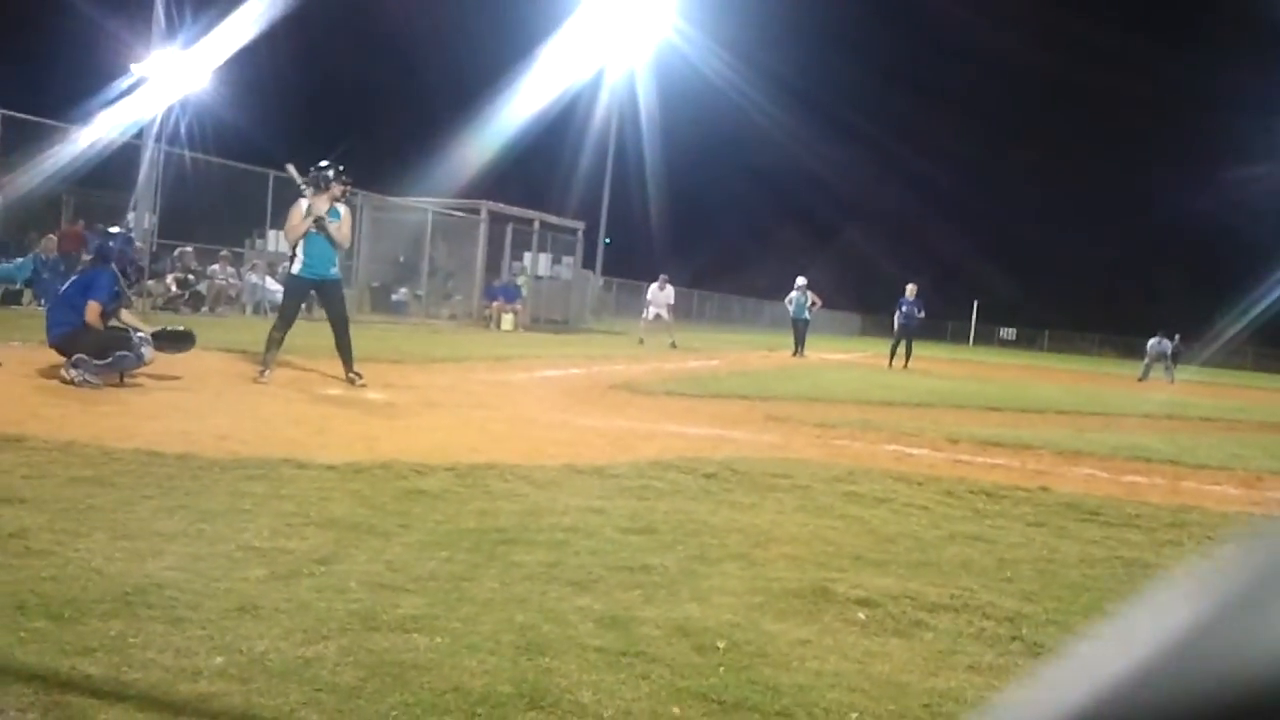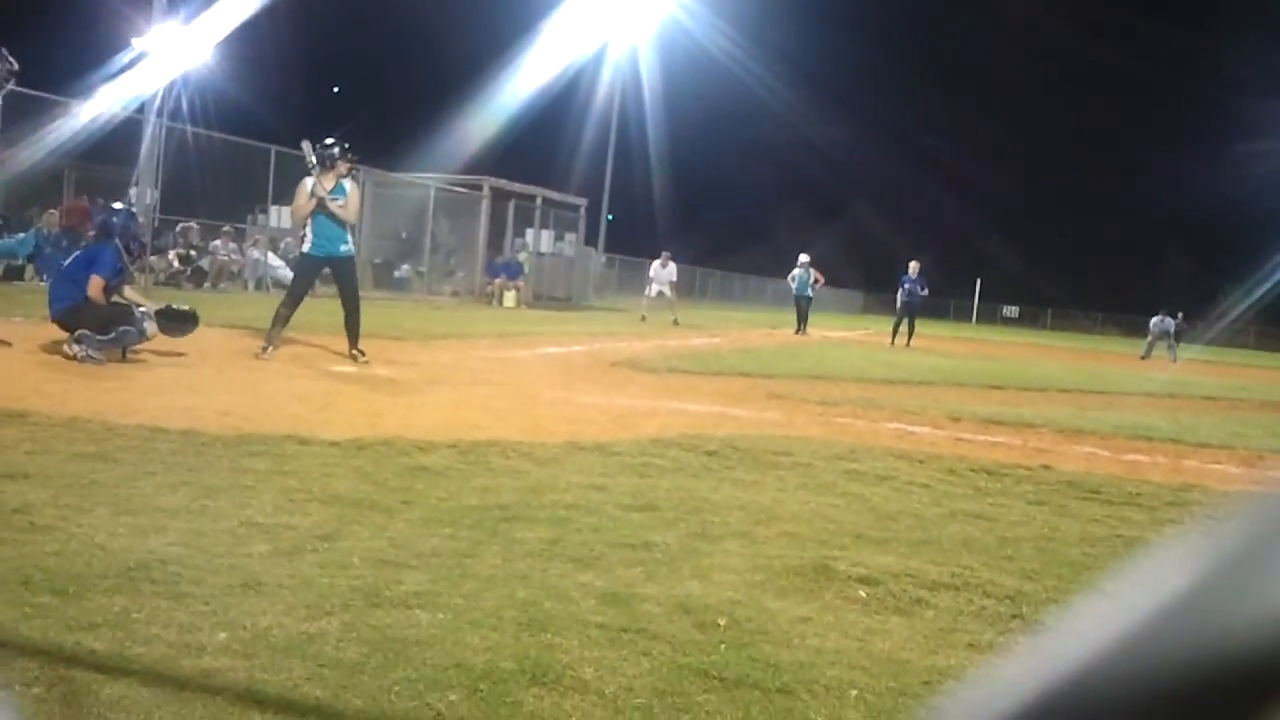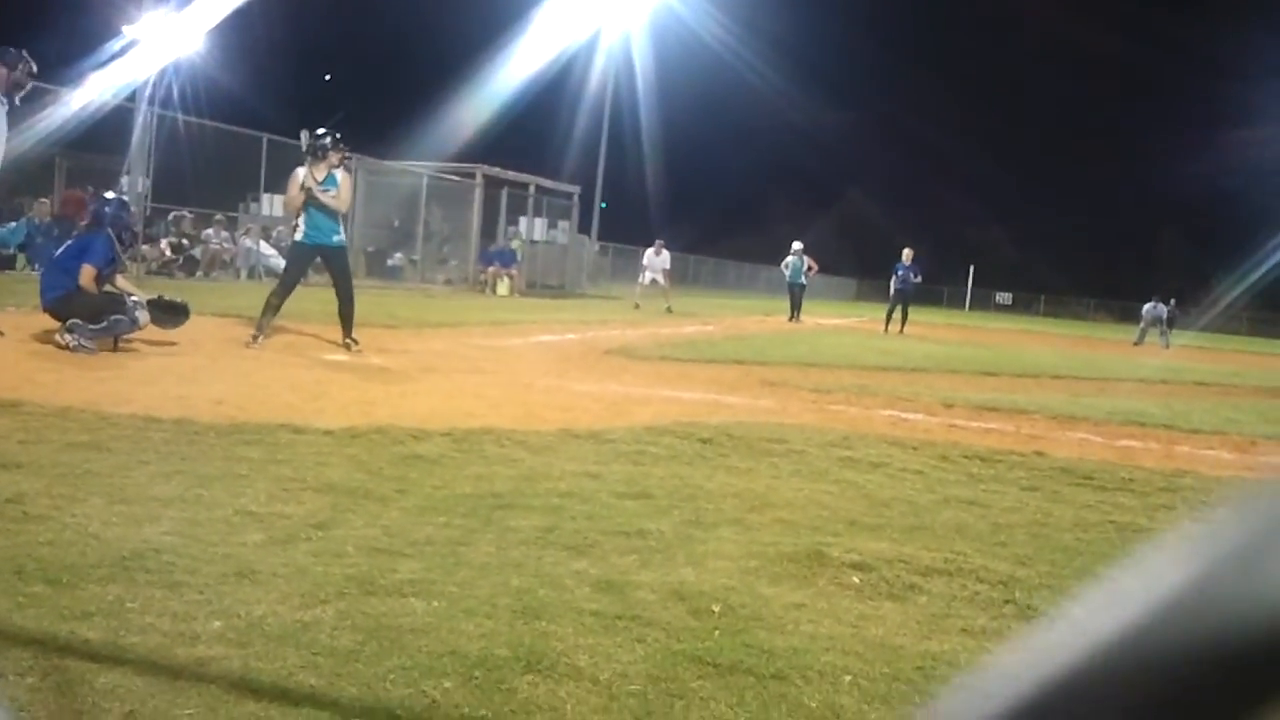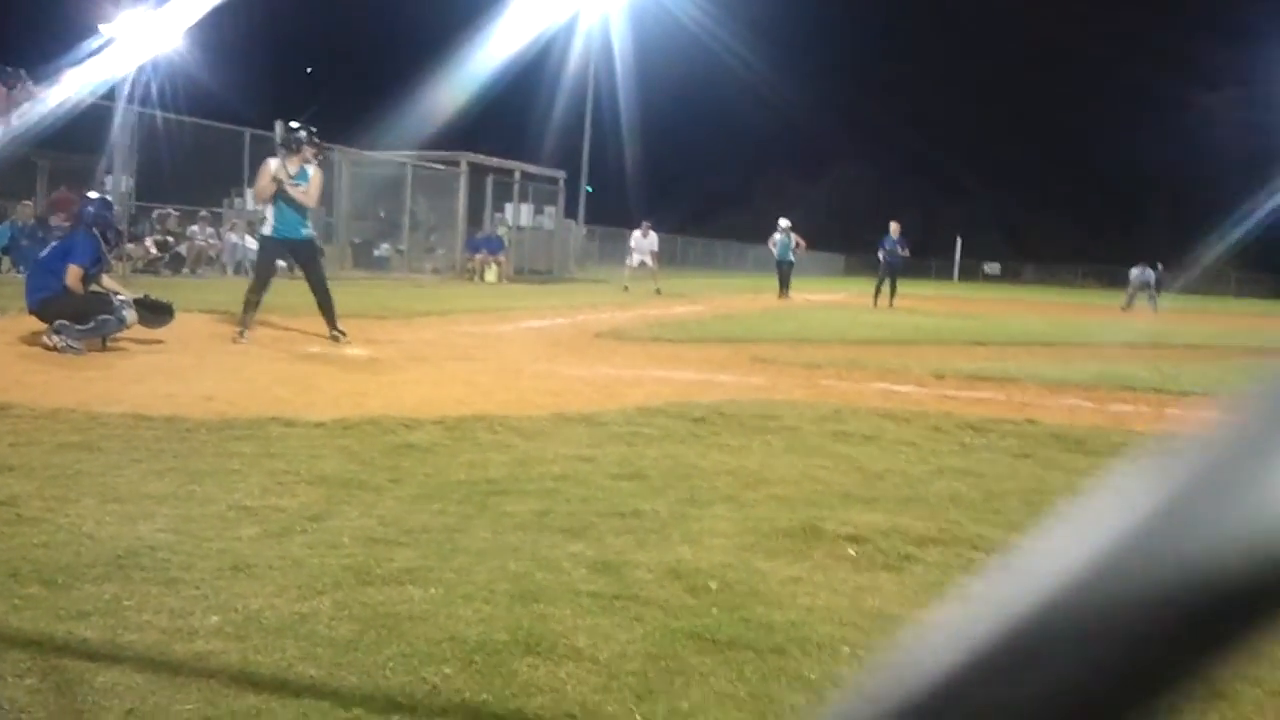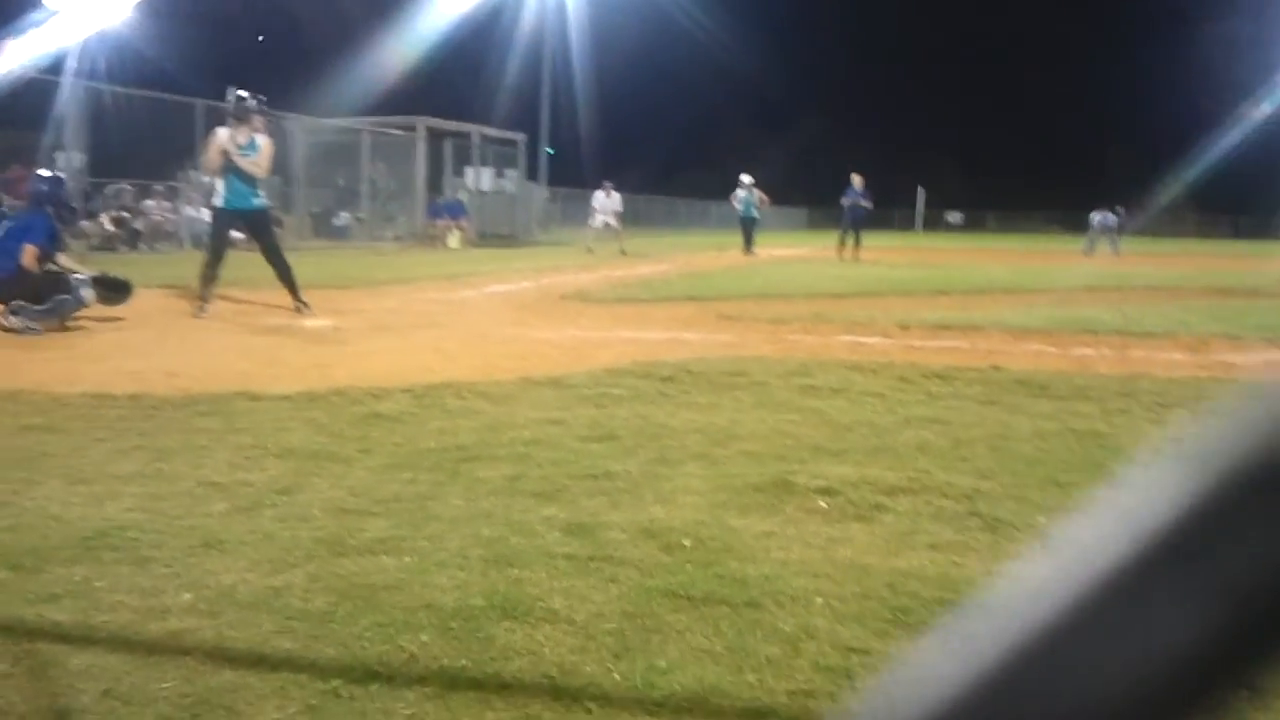
dt=0.2s
person 1, frame 1
left shoulder: (342, 211)
right shoulder: (302, 205)
left elbow: (345, 243)
right elbow: (290, 237)
left wrist: (326, 222)
right wrist: (311, 216)
left hip: (330, 277)
right hip: (301, 274)
left knee: (341, 323)
right knee: (284, 320)
left ankle: (350, 371)
right ankle: (266, 366)
person 1, frame 2
left shoulder: (350, 186)
right shoulder: (308, 184)
left elbow: (352, 218)
right elbow: (296, 217)
left wrist: (327, 201)
right wrist: (315, 198)
left hip: (342, 253)
right hip: (313, 251)
left knee: (352, 301)
right knee: (293, 296)
left ankle: (354, 347)
right ankle: (269, 342)
person 1, frame 3
left shoulder: (342, 176)
right shoulder: (300, 174)
left elbow: (343, 207)
right elbow: (290, 208)
left wrist: (317, 191)
right wrist: (306, 190)
left hip: (334, 243)
right hip: (305, 240)
left knee: (345, 291)
right knee: (285, 285)
left ankle: (347, 336)
right ankle: (260, 331)
person 1, frame 4
left shoulder: (313, 171)
right shoulder: (271, 165)
left elbow: (311, 202)
right elbow: (260, 197)
left wrist: (286, 184)
right wrist: (276, 180)
left hip: (302, 236)
right hip: (274, 234)
left knee: (319, 283)
right knee: (260, 280)
left ankle: (333, 328)
right ankle: (244, 326)
person 1, frame 5
left shoulder: (264, 141)
right shoulder: (221, 135)
left elbow: (261, 172)
right elbow: (209, 168)
left wrist: (234, 156)
right wrist: (224, 151)
left hip: (255, 206)
right hip: (225, 206)
left knee: (274, 253)
right knee: (215, 253)
left ankle: (297, 299)
right ankle: (203, 300)
